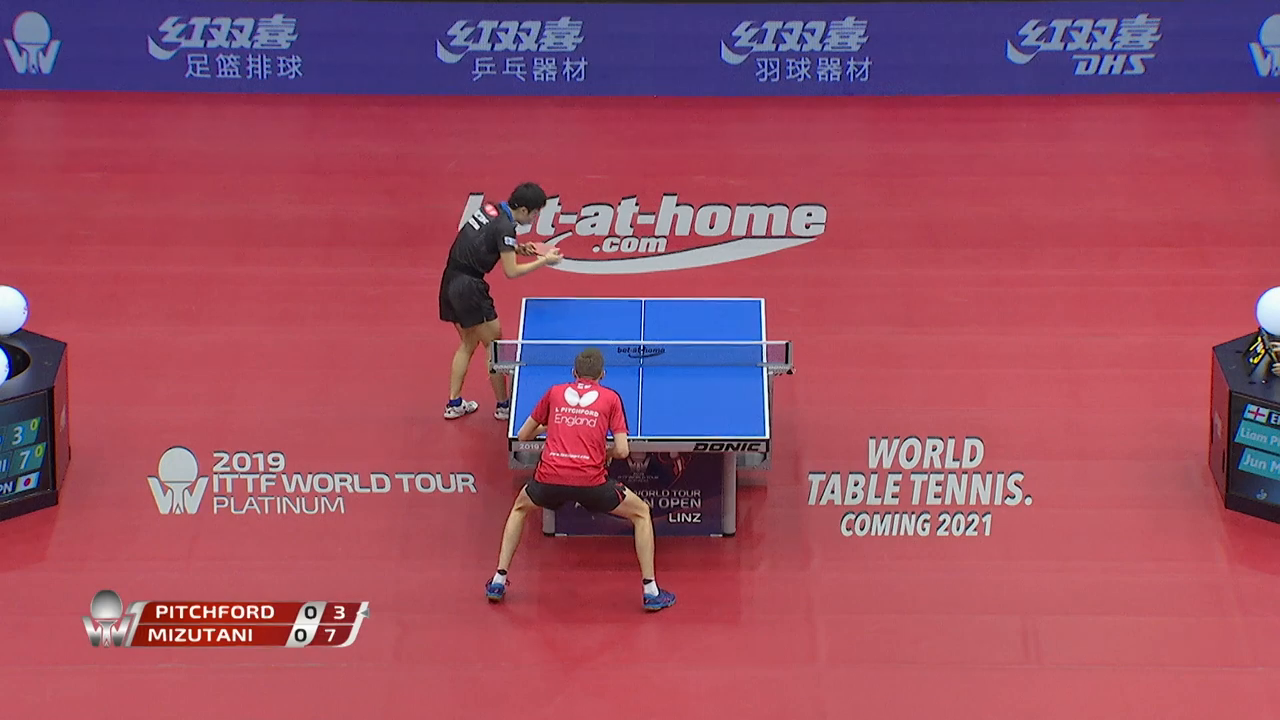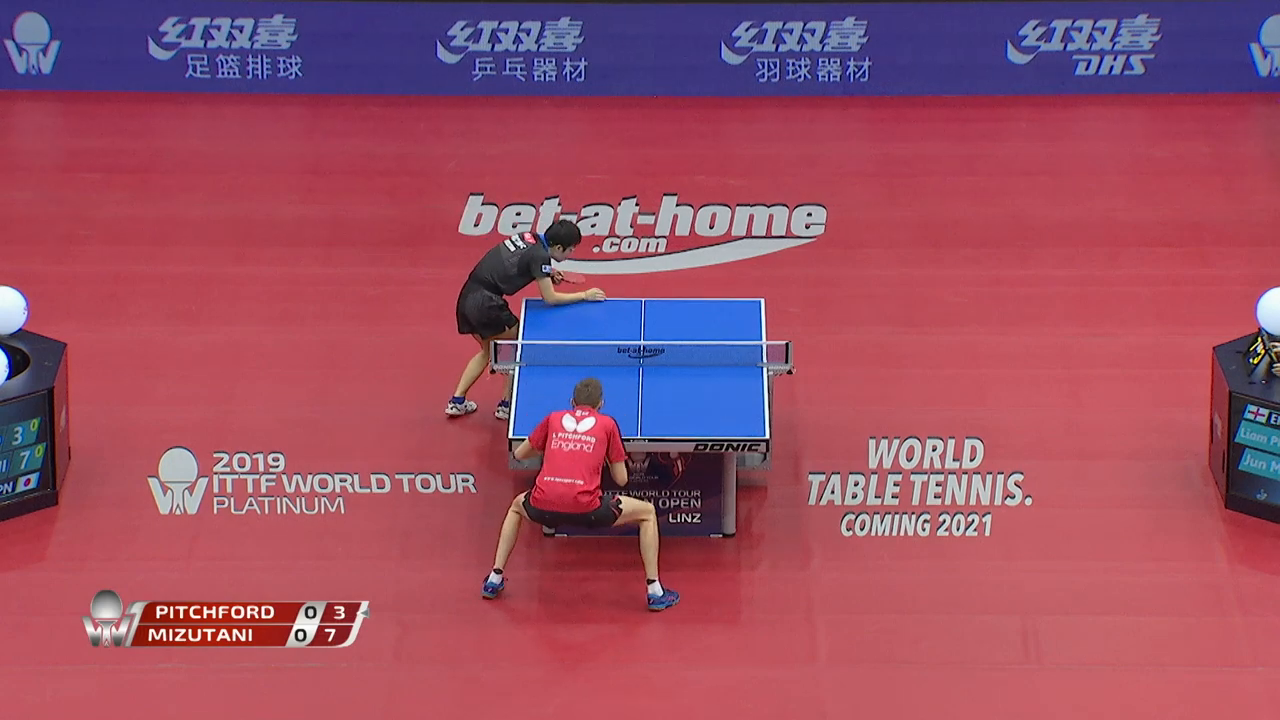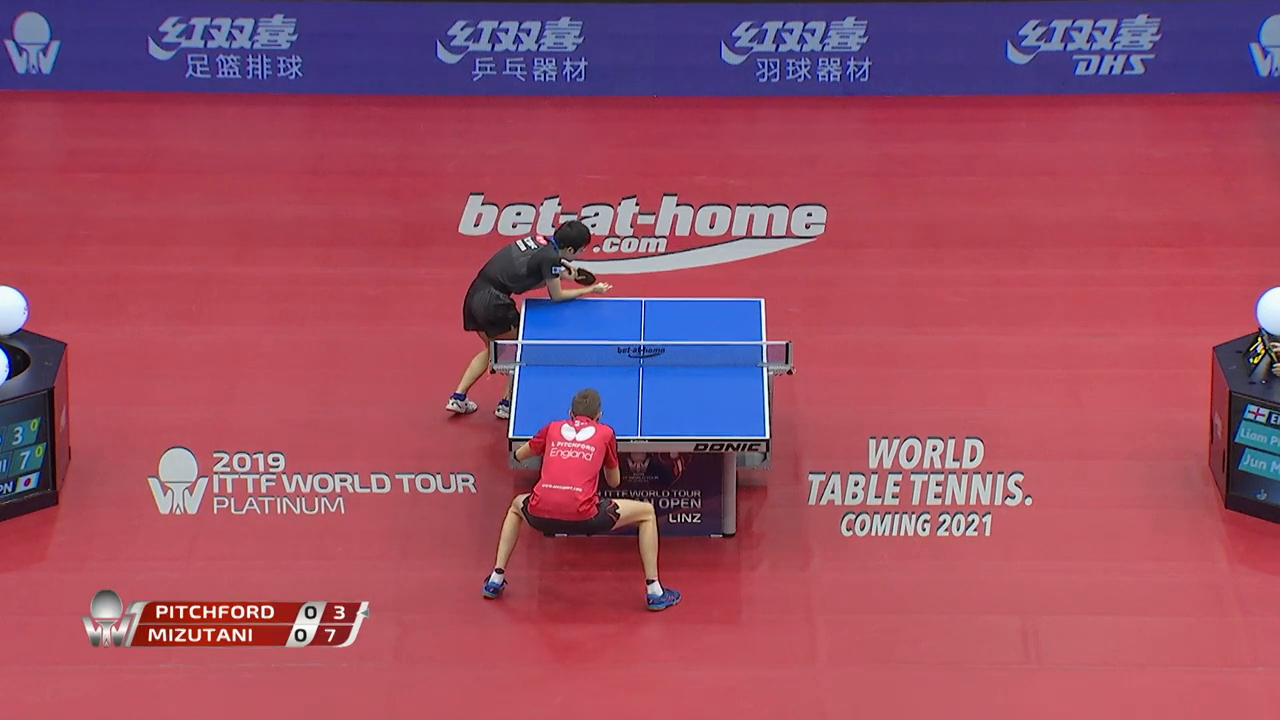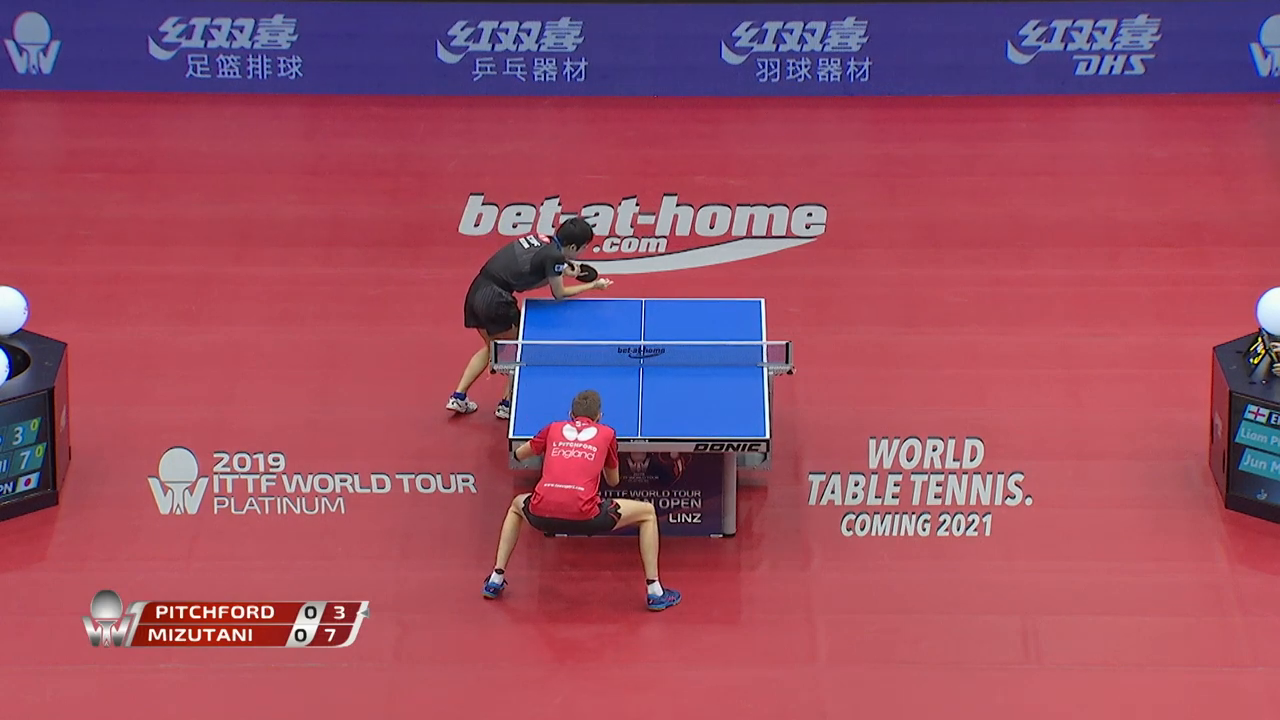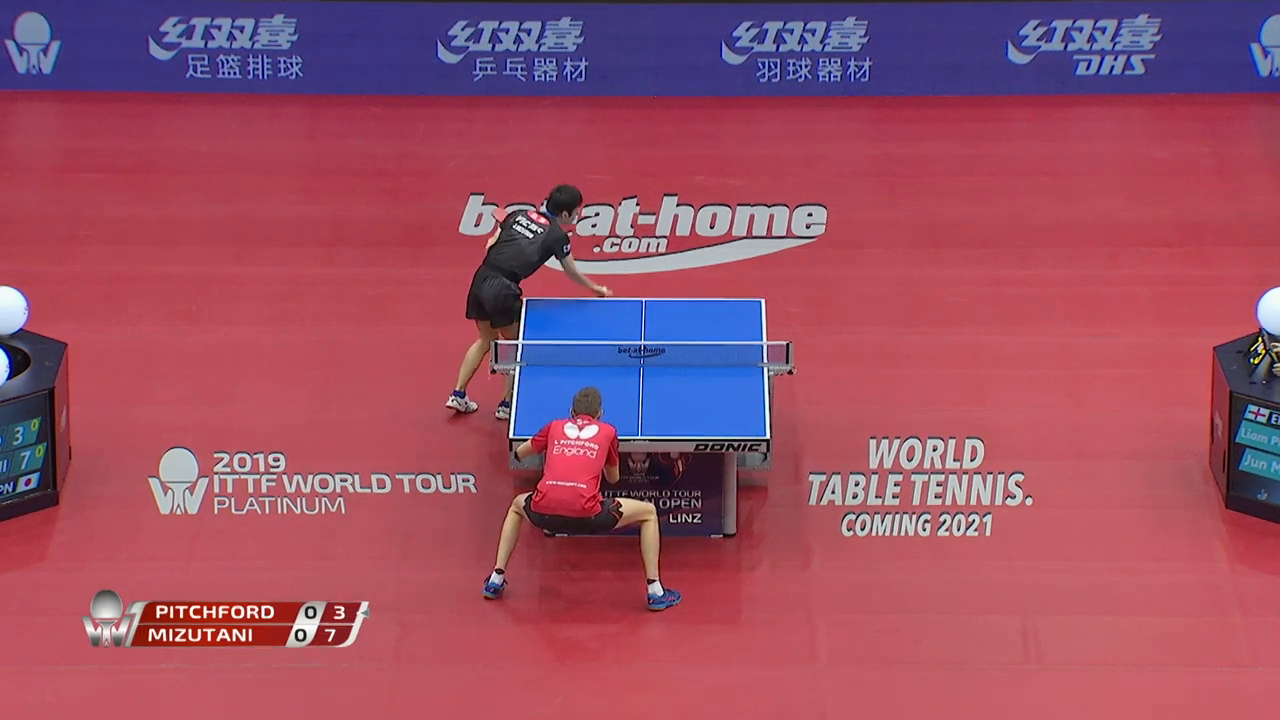
dt=0.5s
person 1, frame 1
left shoulder: (555, 392)
right shoulder: (610, 397)
left elbow: (523, 436)
right elbow: (622, 451)
left hip: (549, 479)
right hip: (589, 481)
left knee: (520, 507)
right knee: (641, 513)
left ankle: (499, 581)
right ankle: (650, 591)
person 1, frame 2
left shoulder: (553, 418)
right shoulder: (608, 424)
left elbow: (519, 455)
right elbow: (622, 480)
left hip: (543, 504)
right hip: (585, 506)
left knee: (517, 506)
right knee: (647, 513)
left ankle: (494, 579)
right ankle: (654, 591)
person 1, frame 3
left shoulder: (553, 428)
right shoulder: (606, 433)
left elbow: (519, 455)
right elbow: (614, 482)
left hip: (541, 512)
right hip: (582, 515)
left knee: (517, 505)
right knee: (647, 513)
left ankle: (496, 579)
right ankle: (654, 592)
person 1, frame 4
left shoulder: (553, 428)
right shoulder: (606, 433)
left elbow: (519, 454)
right elbow: (613, 480)
left hip: (542, 513)
right hip: (583, 515)
left knee: (517, 505)
right knee: (648, 513)
left ankle: (495, 580)
right ankle: (655, 592)
person 1, frame 5
left shoulder: (555, 426)
right shoulder: (608, 431)
left elbow: (520, 453)
right elbow: (613, 478)
left hip: (544, 510)
right hip: (585, 513)
left knee: (517, 505)
right knee: (648, 513)
left ankle: (496, 579)
right ankle: (655, 591)
person 2, frame 1
left shoulder: (490, 209)
right shoulder: (505, 227)
right elbow: (511, 271)
left wrist: (517, 249)
right wrist: (543, 261)
left hip: (452, 282)
right hip: (469, 286)
left knee: (468, 344)
left ankle: (454, 403)
right ankle: (503, 405)
person 2, frame 2
left shoulder: (527, 237)
right shoulder: (539, 255)
right elbow: (550, 298)
left wrist: (547, 275)
right wrist: (584, 295)
left hip: (467, 297)
right hip: (486, 303)
left knee: (489, 351)
left ankle: (457, 401)
right ankle: (506, 405)
person 2, frame 3
left shoulder: (538, 241)
right shoulder: (550, 257)
right elbow: (557, 296)
left wrist: (558, 275)
right wrist: (592, 289)
left hip: (475, 295)
right hip: (493, 302)
left knee: (493, 349)
left ankle: (458, 398)
right ankle: (507, 404)
person 2, frame 4
left shoulder: (538, 240)
right shoulder: (554, 256)
right elbow: (559, 293)
left wrist: (560, 273)
right wrist: (593, 285)
left hip: (476, 290)
right hip: (495, 299)
left knee: (492, 347)
left ankle: (459, 397)
right ankle: (507, 403)
person 2, frame 5
left shoulder: (519, 215)
right shoulder: (557, 236)
left elbow: (490, 246)
right elbow: (572, 273)
right wrist: (597, 288)
left hip: (481, 279)
right hip: (502, 289)
left knee: (485, 340)
left ankle: (458, 395)
right ankle: (508, 405)
